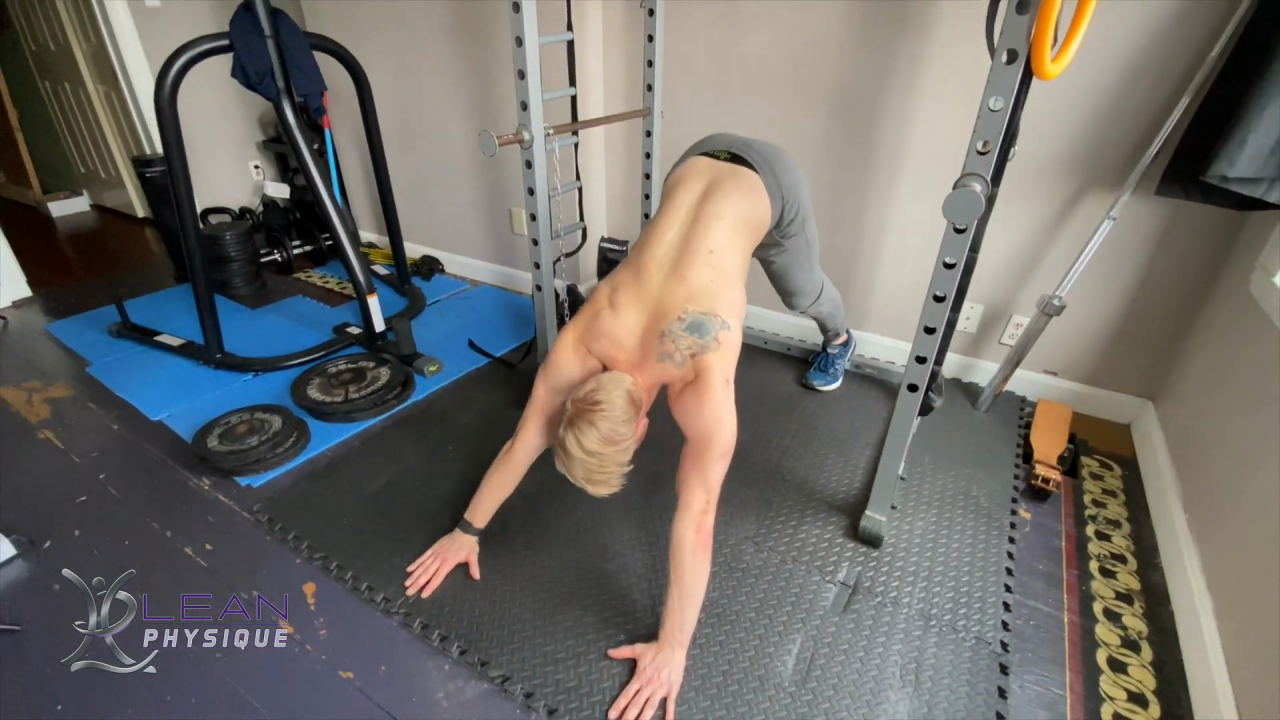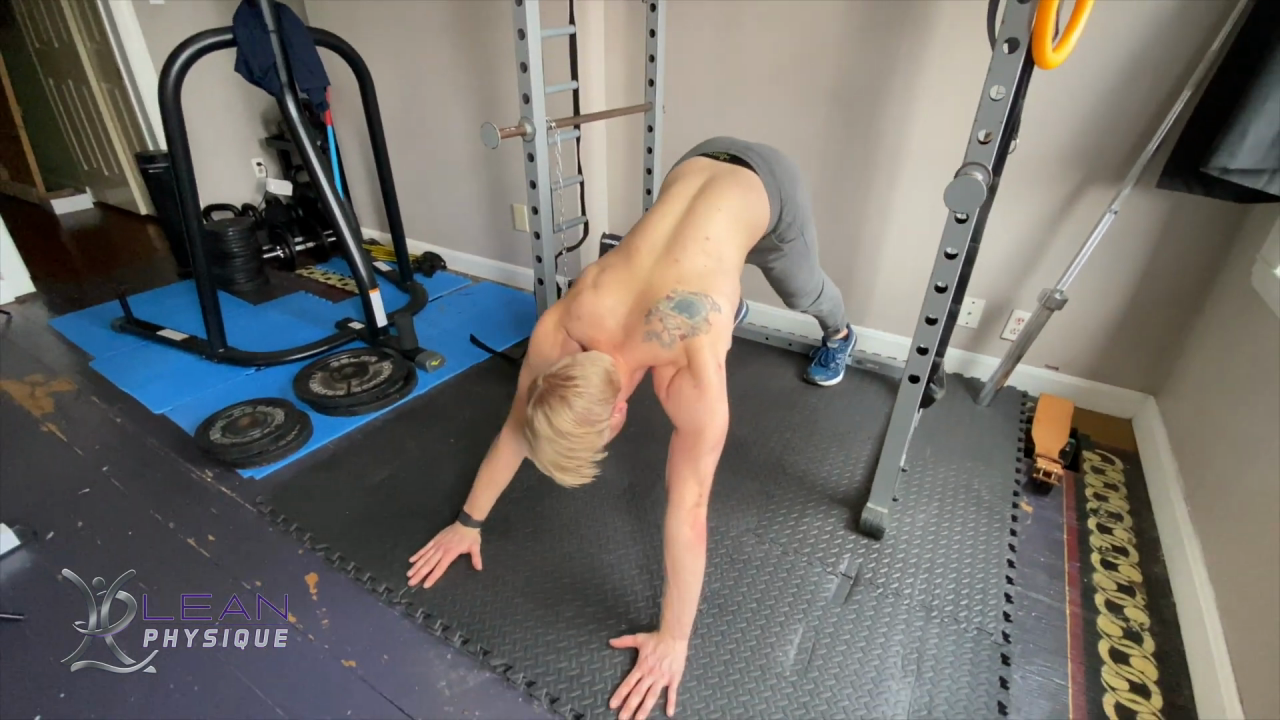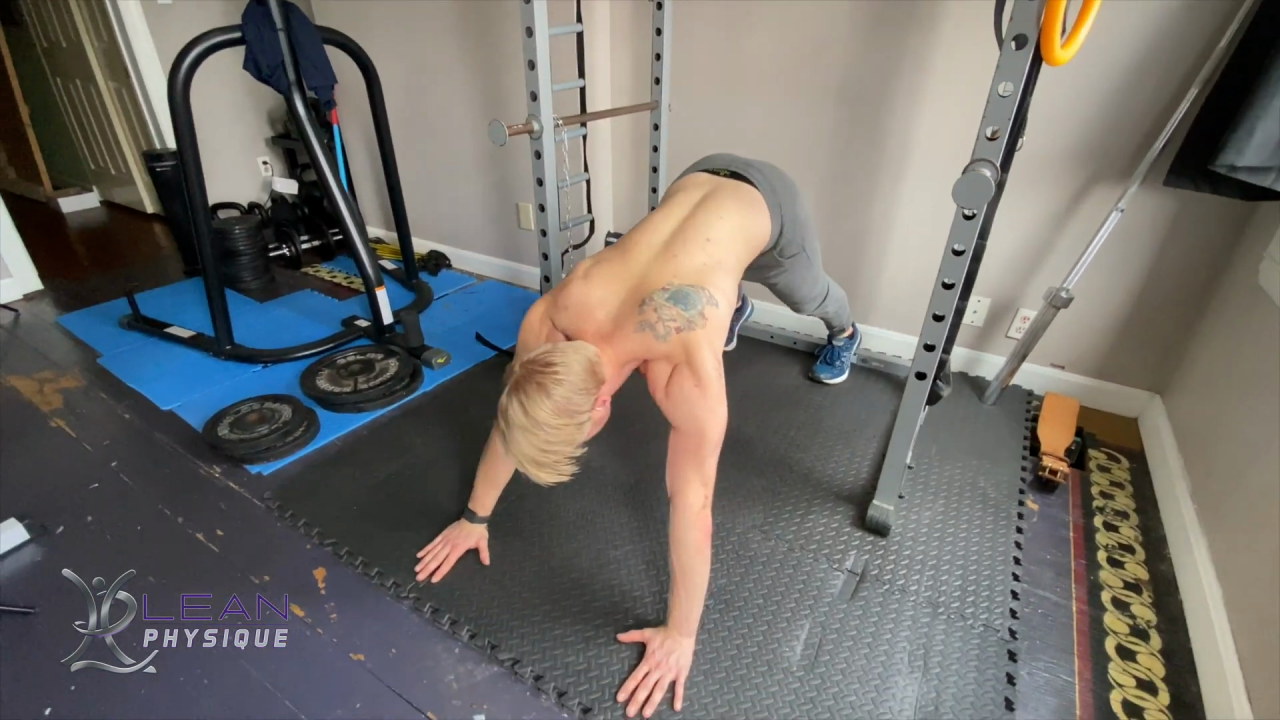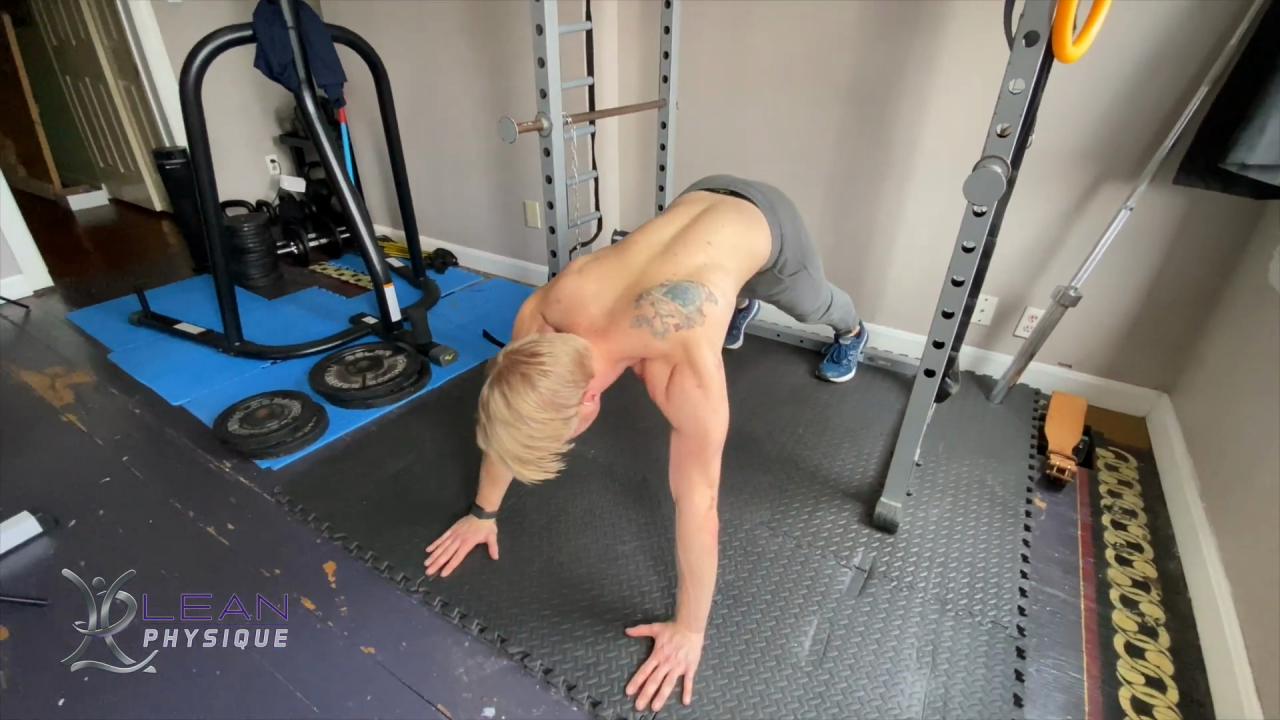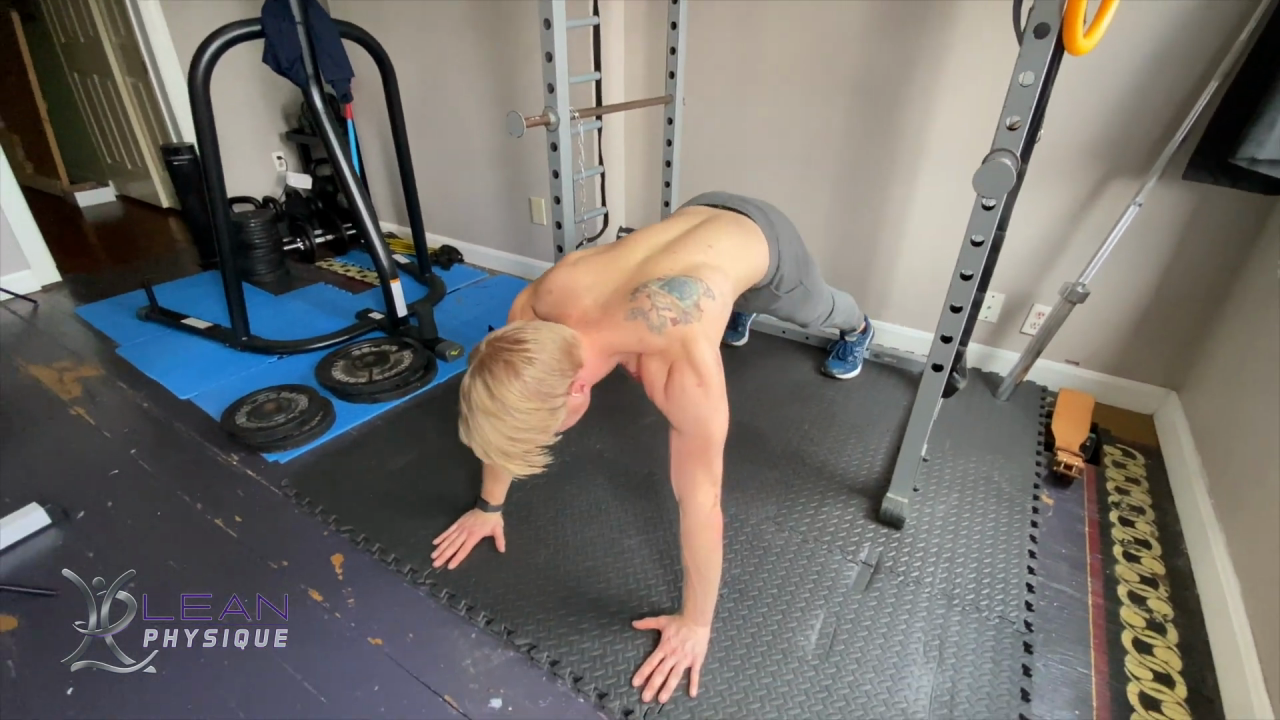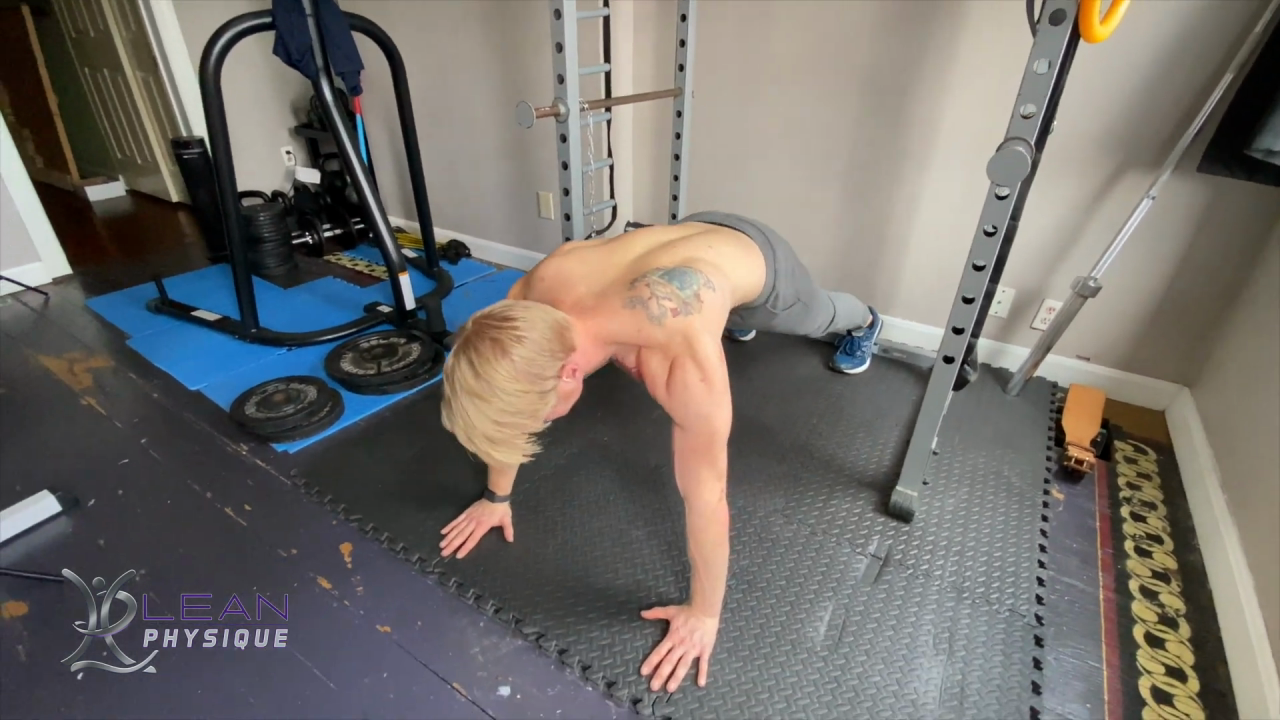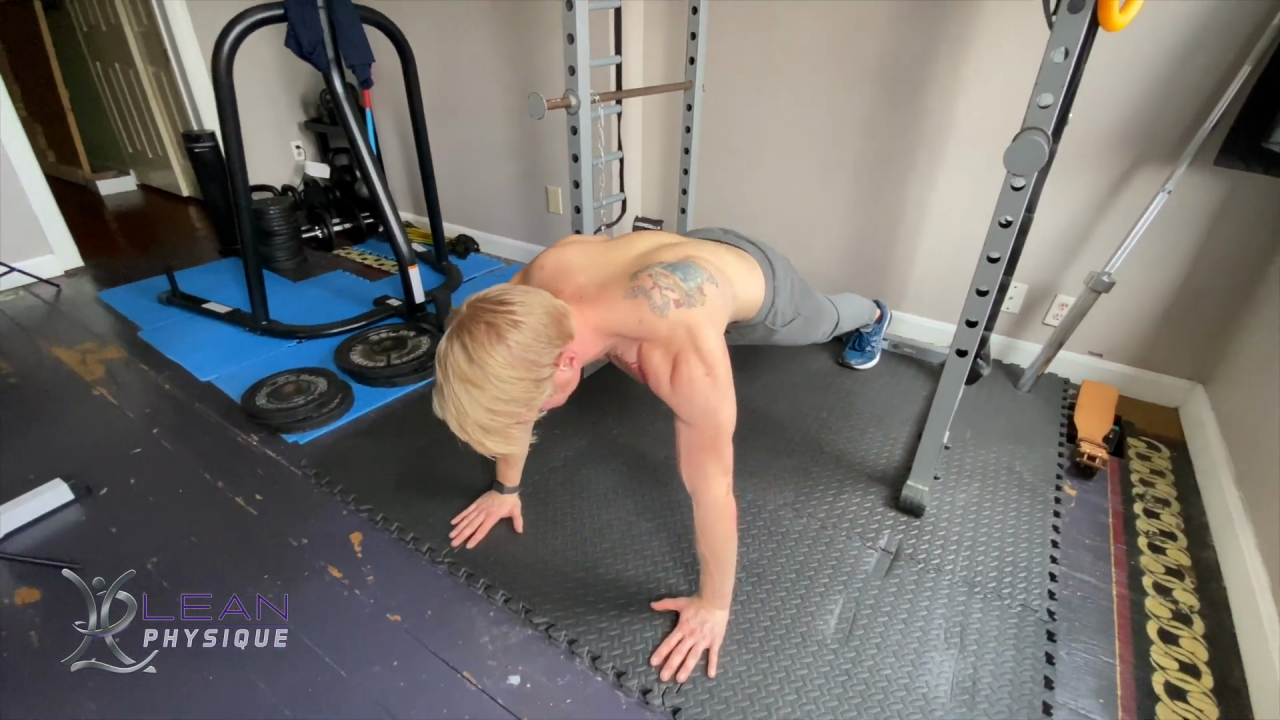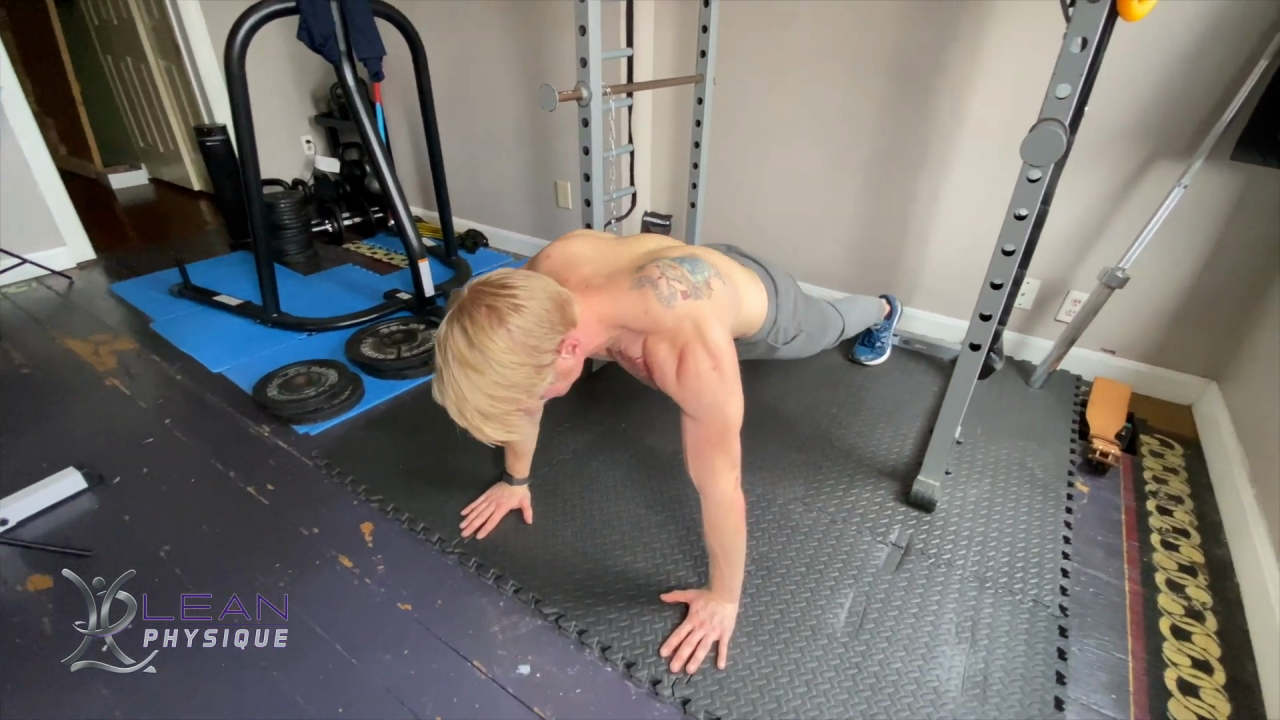
dt=0.2s
person 1, frame 1
left shoulder: (700, 383)
right shoulder: (580, 344)
left elbow: (695, 515)
right elbow: (522, 442)
left hip: (768, 182)
right hip: (703, 164)
left knee: (801, 292)
left ankle: (837, 338)
person 1, frame 2
left shoulder: (690, 371)
right shoulder: (560, 328)
left elbow: (688, 507)
right elbow: (514, 430)
left wrist: (673, 640)
right wrist: (467, 522)
left hip: (767, 186)
right hip: (700, 165)
left knee: (801, 291)
left ankle: (837, 332)
person 1, frame 3
left shoulder: (686, 368)
right shoulder: (549, 319)
left elbow: (692, 503)
right elbow: (511, 423)
left wrist: (681, 635)
right wrist: (474, 516)
left hip: (767, 204)
right hip: (702, 180)
left knee: (807, 297)
left ankle: (843, 331)
person 1, frame 4
left shoulder: (683, 369)
right shoulder: (543, 313)
left elbow: (696, 502)
right elbow: (511, 417)
left wrist: (689, 630)
right wrist: (482, 512)
left hip: (767, 223)
right hip: (703, 199)
left knee: (811, 307)
left ankle: (850, 331)
person 1, frame 5
left shoulder: (681, 364)
right shoulder: (535, 307)
left elbow: (699, 501)
right elbow: (506, 412)
left wrist: (696, 623)
right wrist: (489, 506)
left hip: (765, 242)
right hip: (701, 213)
left knee: (814, 313)
left ankle: (854, 327)
person 1, frame 6
left shoulder: (682, 355)
right shoulder: (532, 297)
left elbow: (706, 495)
right elbow: (506, 399)
left wrist: (705, 614)
right wrist: (496, 495)
left hip: (762, 264)
right hip: (703, 232)
left knee: (817, 318)
left ankle: (862, 321)
person 1, frame 7
left shoulder: (685, 350)
right shoulder: (533, 289)
left elbow: (712, 490)
right elbow: (513, 394)
left wrist: (714, 606)
right wrist: (506, 487)
left hip: (760, 282)
right hip: (704, 247)
left knee: (823, 320)
left ankle: (871, 315)
person 1, frame 8
left shoulder: (690, 345)
right shoulder: (541, 281)
left elbow: (721, 485)
right elbow: (520, 387)
left wrist: (724, 598)
right wrist: (515, 479)
left hip: (761, 314)
left knee: (827, 325)
left ankle: (881, 311)
